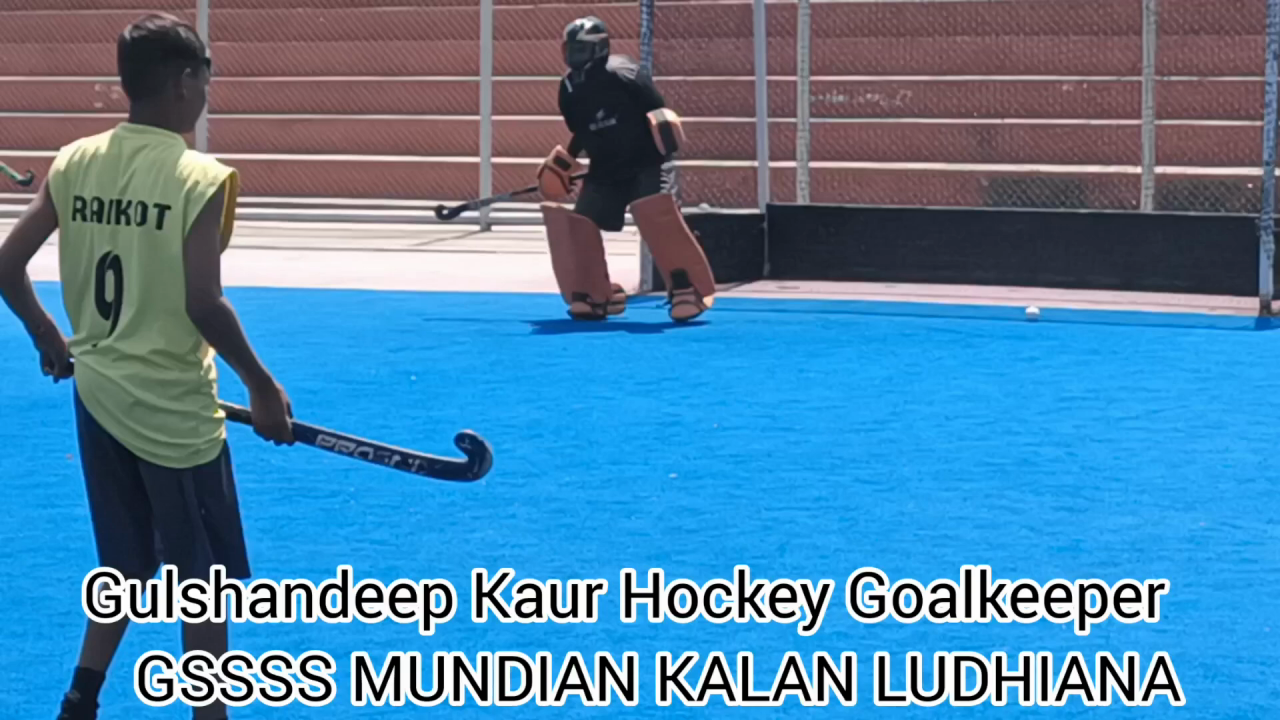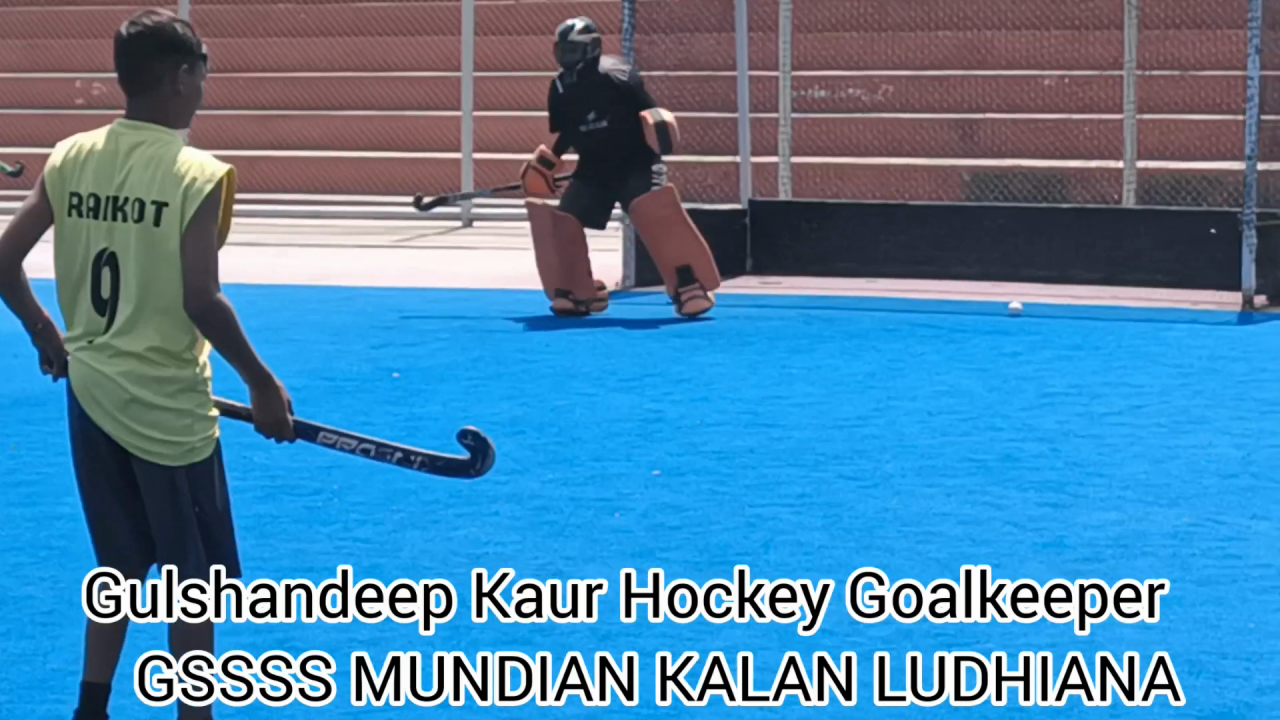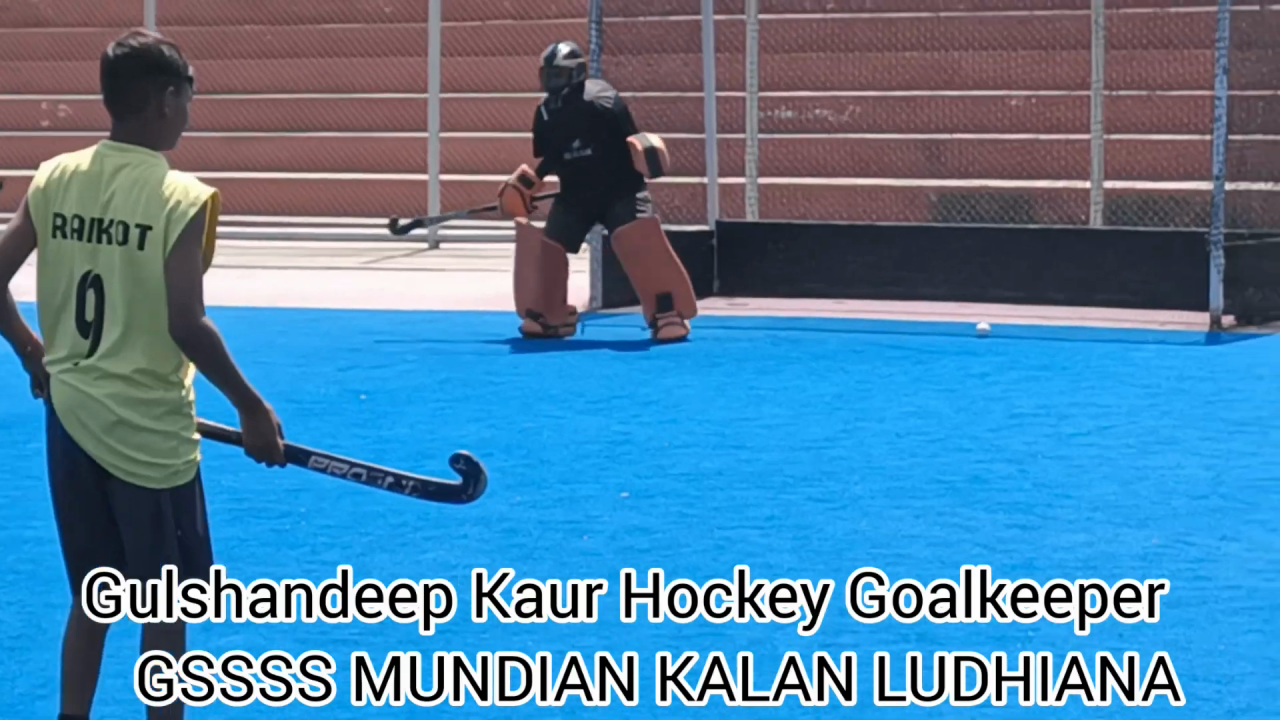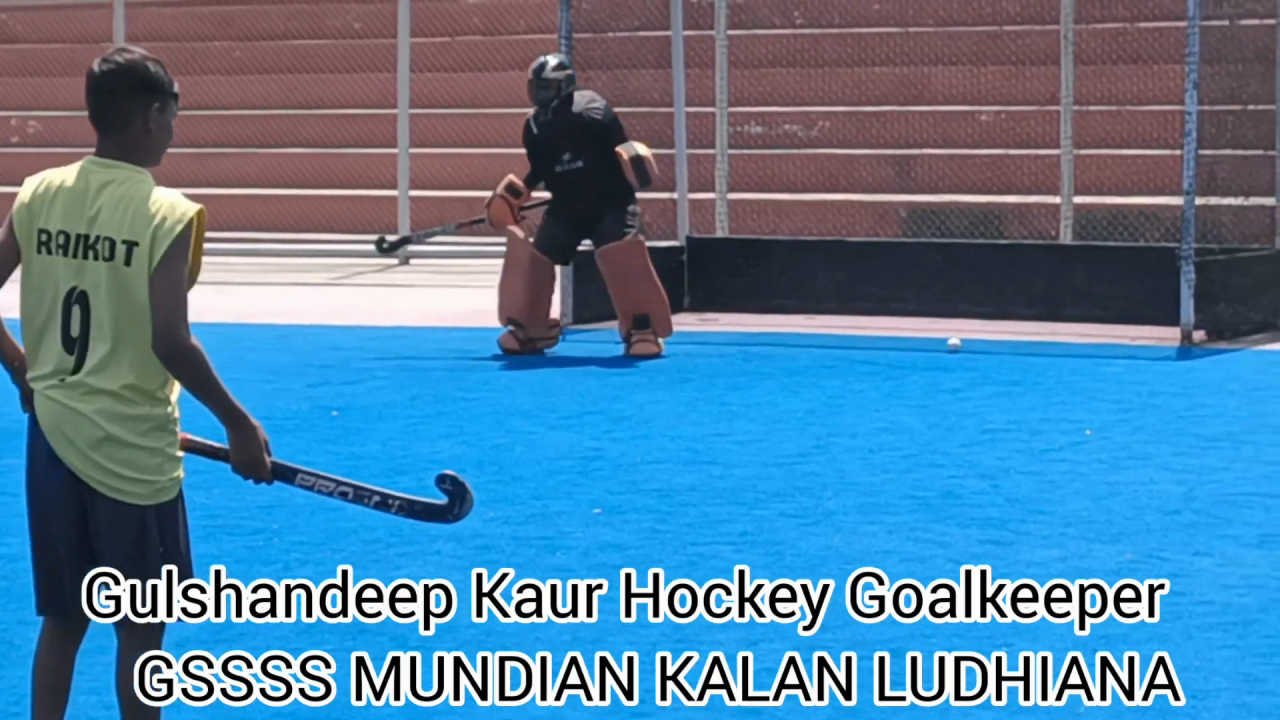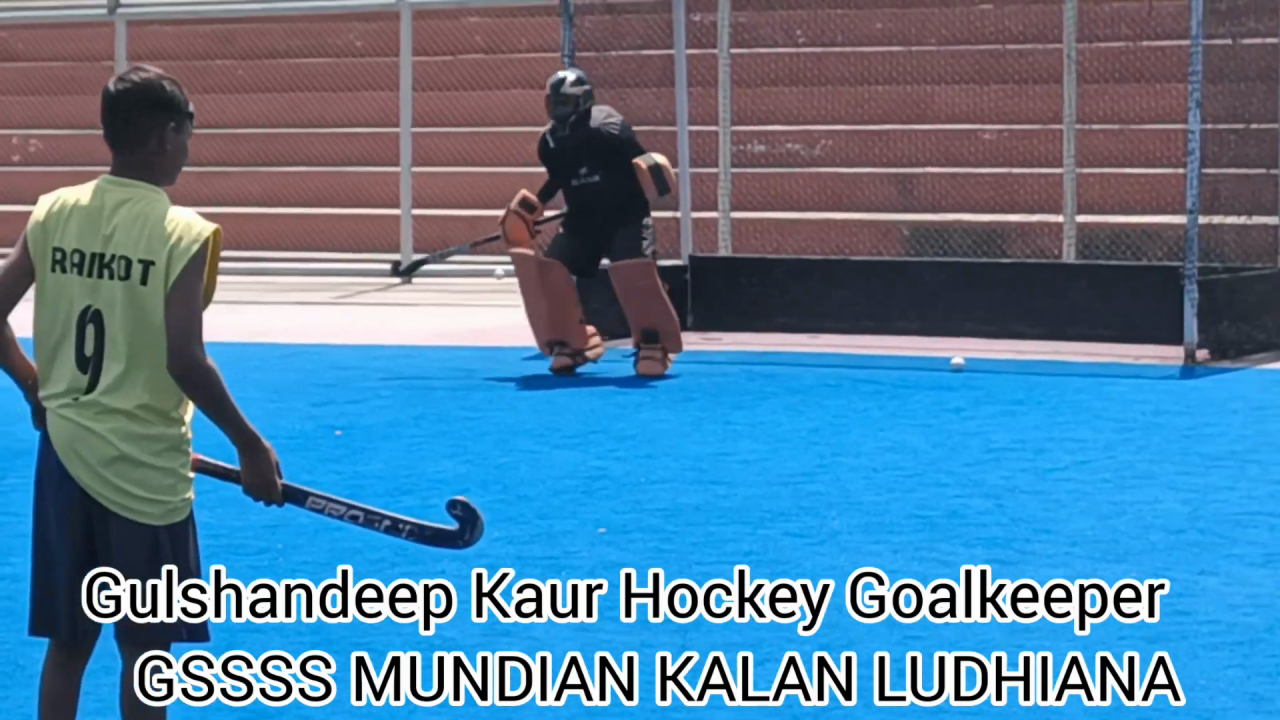
dt=0.1s
person 1, frame 1
left shoulder: (74, 162)
right shoulder: (201, 177)
right elbow: (203, 304)
right wrist: (262, 385)
left hip: (99, 396)
right hip: (175, 410)
left knee: (126, 567)
right knee: (203, 580)
person 1, frame 2
left shoulder: (69, 158)
right shoulder: (198, 174)
right elbow: (201, 301)
right wrist: (263, 383)
left hip: (91, 393)
right hip: (169, 406)
left knee: (124, 566)
right knee: (195, 579)
person 1, frame 3
right shoulder: (183, 197)
right elbow: (186, 326)
right wrist: (251, 406)
left hip: (73, 418)
right hip: (152, 433)
left knee: (92, 599)
right knee: (163, 610)
person 1, frame 4
right shoulder: (169, 213)
right elbow: (171, 342)
right wrist: (237, 423)
right hip: (134, 448)
left knee: (63, 617)
right knee: (142, 623)
person 1, frame 5
right shoulder: (185, 234)
right elbow: (185, 362)
right wrist: (250, 445)
left hip: (65, 453)
right hip: (146, 470)
left knee: (69, 640)
right knee: (145, 647)
person 2, frame 1
left shoulder: (625, 75)
right shoulder: (569, 87)
left elbow: (656, 110)
left wrist: (662, 125)
right wrist: (563, 163)
left hip: (644, 163)
right hip: (605, 170)
left knee: (657, 215)
right knee: (577, 224)
left ankle: (686, 289)
right ankle: (597, 295)
person 2, frame 2
left shoulder: (617, 75)
right shoulder: (560, 88)
left elbow: (649, 111)
left wrist: (657, 123)
right wrist: (546, 163)
left hip: (635, 163)
right hip: (593, 169)
left knee: (656, 212)
right knee: (562, 221)
left ankle: (690, 286)
right ankle: (579, 292)
person 2, frame 3
left shoulder: (604, 101)
right shoulder: (546, 114)
left elbow: (634, 137)
right elbow: (549, 157)
left wrist: (645, 150)
right wrist: (525, 183)
left hip: (620, 190)
right hip: (576, 194)
left knee: (638, 238)
right knee: (543, 246)
left ankle: (667, 313)
right ankle: (551, 315)
person 2, frame 4
left shoulder: (592, 112)
right shoulder: (535, 126)
left elbow: (622, 147)
left wrist: (633, 159)
right wrist: (513, 194)
left hip: (610, 201)
right hip: (567, 206)
left knee: (623, 255)
right knee: (533, 258)
left ankle: (642, 329)
right ankle: (531, 328)
person 2, frame 5
left shoulder: (609, 127)
right shoulder: (550, 141)
left elbow: (640, 160)
left wrist: (650, 170)
right wrist: (529, 208)
left hip: (625, 216)
right hip: (581, 220)
left knee: (634, 274)
right knee: (548, 269)
left ankle: (653, 345)
right ankle: (573, 344)
